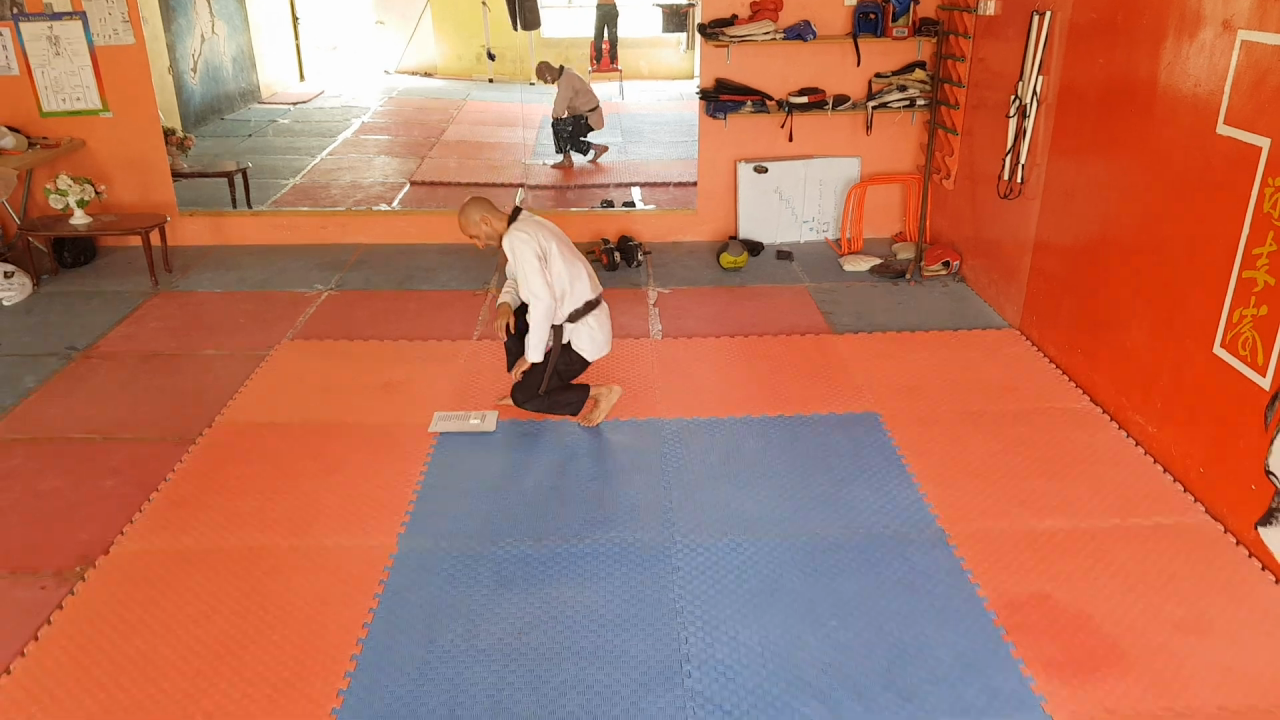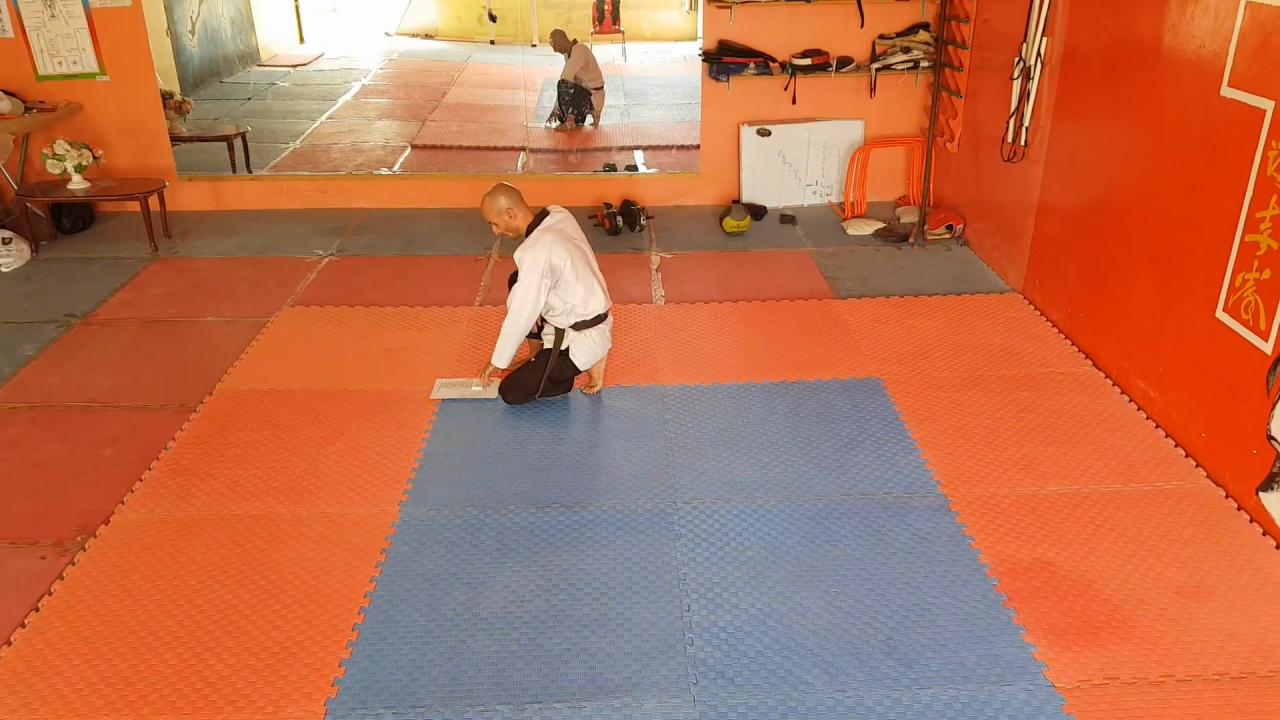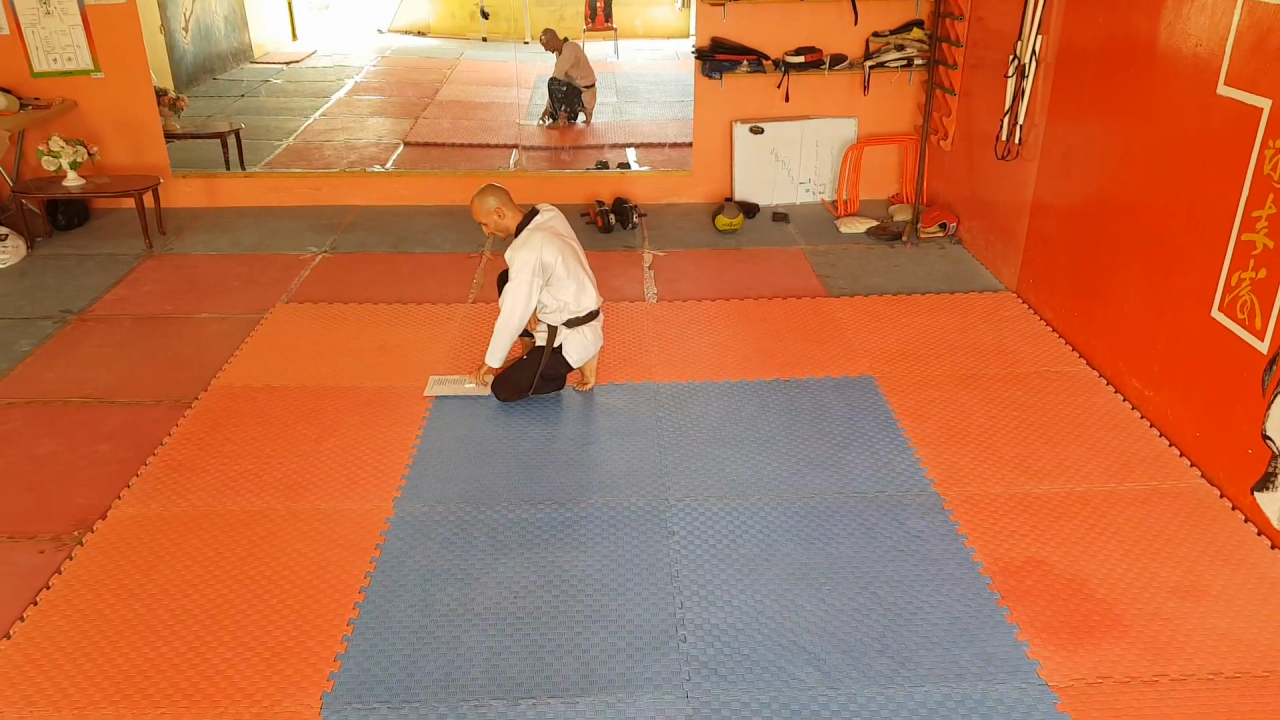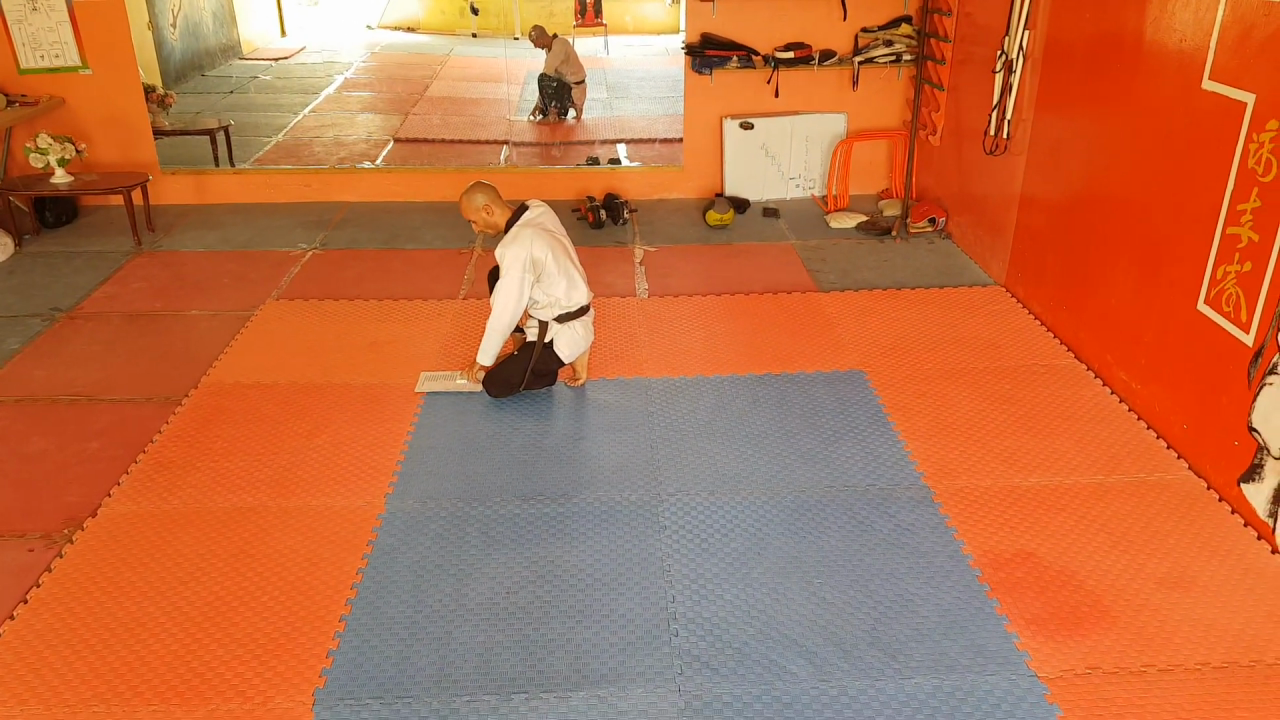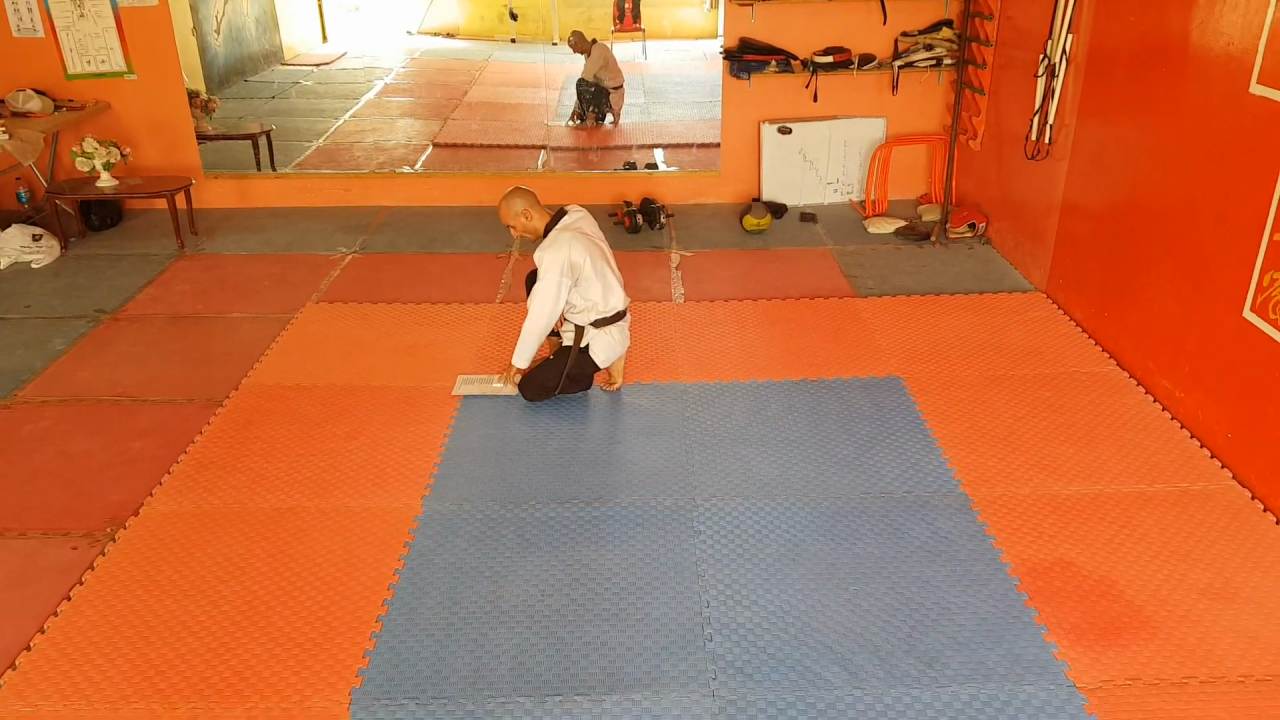
dt=1s
person 1, frame 1
left shoulder: (518, 238)
right shoulder: (528, 224)
left elbow: (543, 301)
right elbow: (517, 277)
left wrist: (532, 356)
right wrist: (504, 303)
left hip: (582, 332)
right hip: (579, 315)
left knee: (525, 396)
right knee: (510, 322)
left ankle: (600, 395)
person 1, frame 2
left shoulder: (536, 252)
right shoulder: (558, 215)
left elbow: (520, 316)
left wrist: (498, 361)
right wrist: (528, 302)
left hip: (583, 339)
right hip: (590, 315)
left knee: (511, 392)
right knee: (519, 283)
left ankle: (586, 360)
right ankle: (539, 356)
person 1, frame 3
left shoulder: (527, 251)
right shoulder: (548, 213)
left elbow: (512, 316)
left wrist: (491, 361)
right wrist: (529, 306)
left hip: (573, 337)
right hip: (578, 310)
left knee: (503, 389)
right knee: (507, 281)
left ankle: (578, 358)
right ankle: (530, 354)
person 1, frame 4
left shoulder: (517, 248)
right shoulder: (538, 209)
left elbow: (504, 314)
left wrist: (482, 360)
right wrist: (519, 300)
left hip: (564, 332)
right hip: (568, 305)
left knee: (494, 385)
right knee: (498, 277)
left ankle: (569, 354)
right ankle: (522, 349)
person 1, frame 5
left shoulder: (556, 251)
right shoulder: (577, 214)
left elbow: (540, 317)
left wrist: (517, 363)
right wrist: (555, 304)
left hip: (600, 338)
right hip: (605, 310)
left knee: (530, 389)
right knee: (535, 281)
left ankle: (606, 358)
right ankle: (559, 354)
